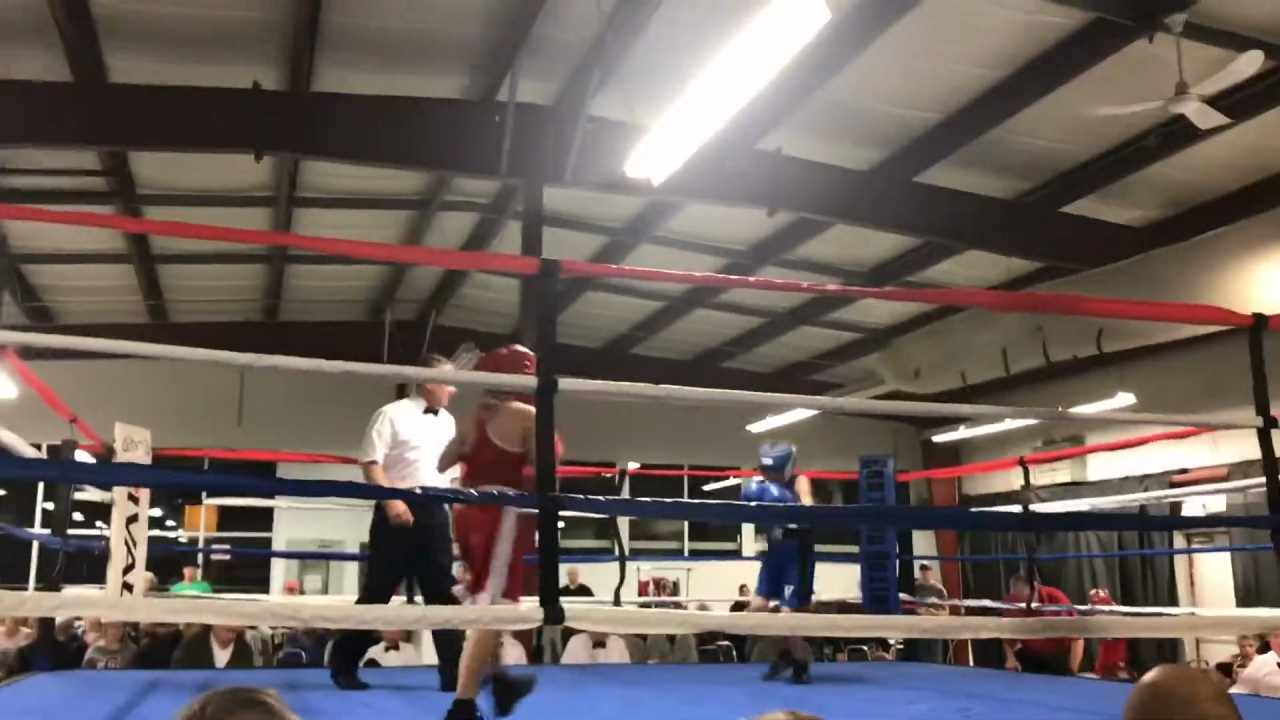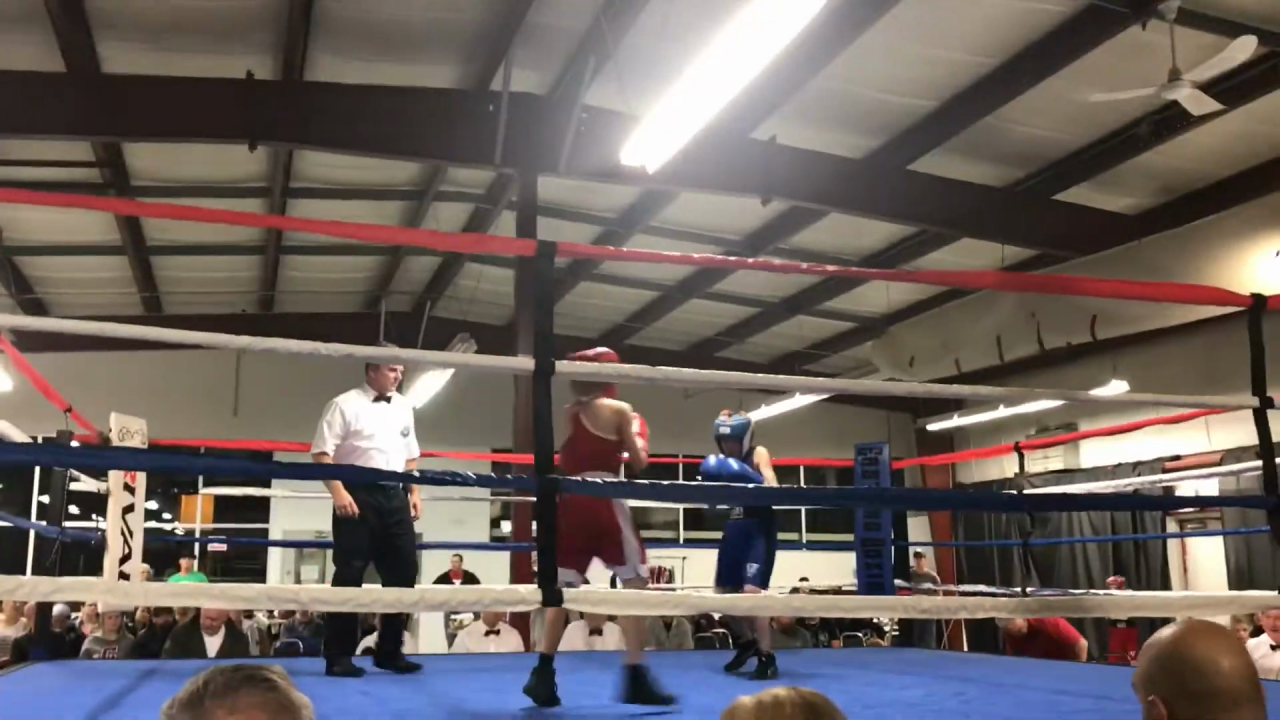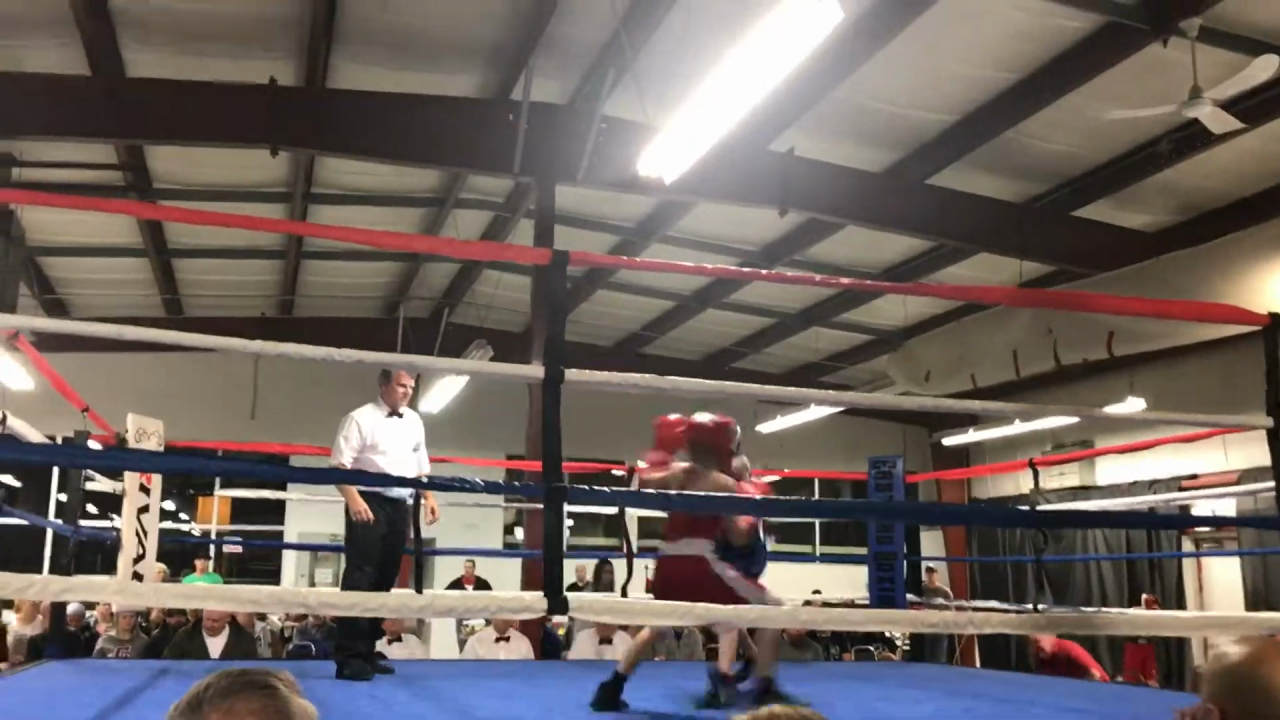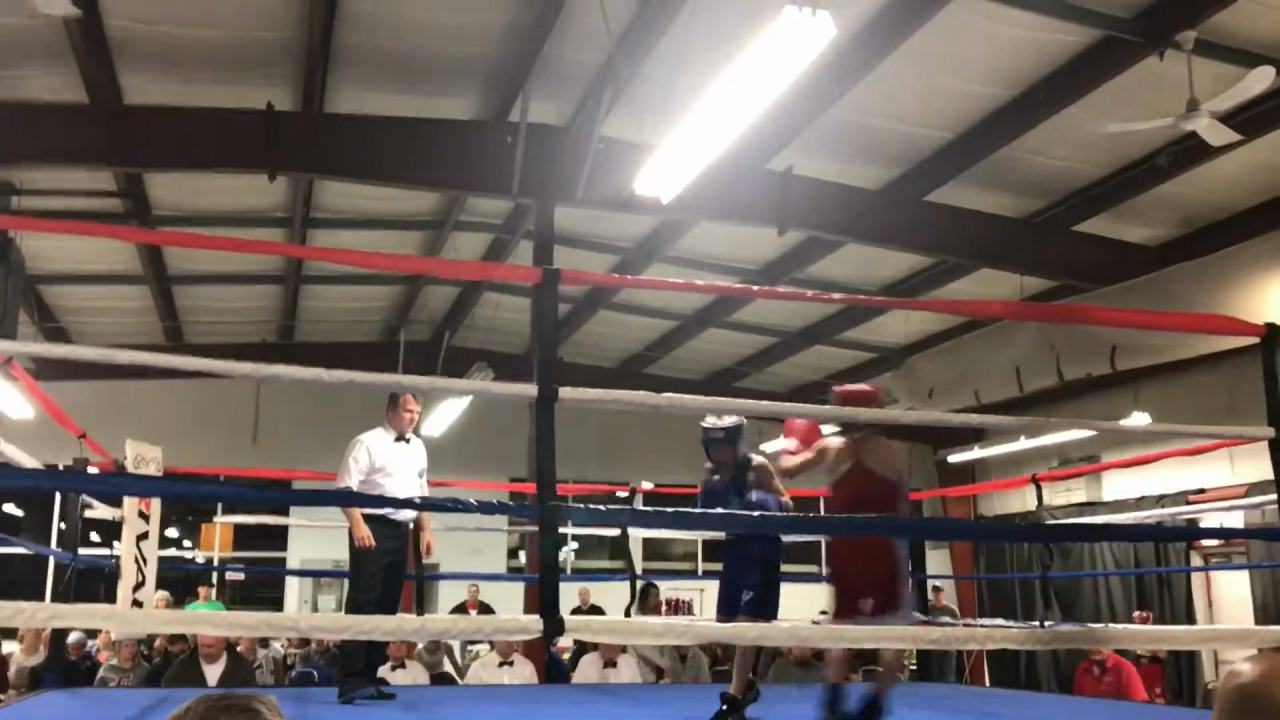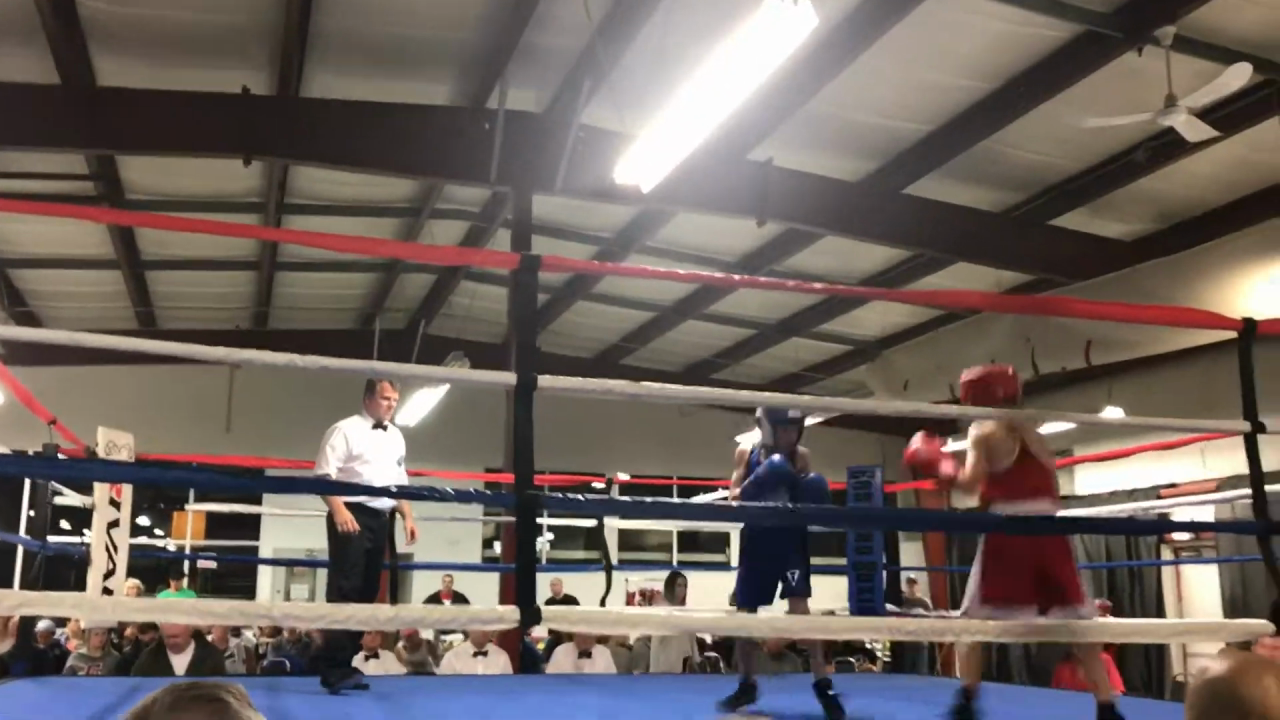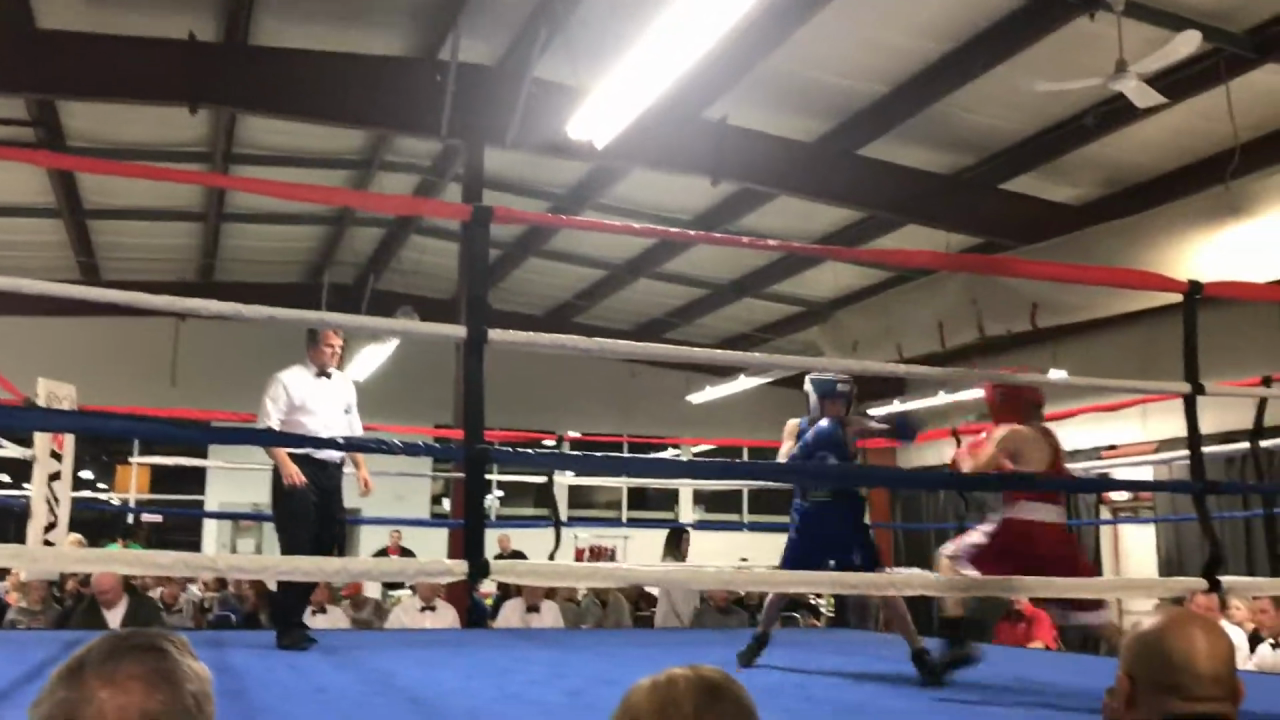
dt=0.4s
person 1, frame 1
left shoulder: (477, 415)
right shoulder: (526, 414)
left elbow: (443, 464)
right wrist: (552, 449)
left hip: (468, 512)
right hip: (499, 513)
left knee: (490, 605)
right knee: (494, 609)
left ankle: (501, 682)
person 1, frame 2
left shoulder: (567, 414)
right shoulder: (619, 410)
left elbow: (562, 462)
right elbow: (639, 462)
right wrist: (638, 439)
left hip: (567, 502)
right hip: (603, 501)
left knee: (564, 591)
right knee: (634, 584)
left ankle: (543, 671)
right ankle: (636, 677)
person 1, frame 3
left shoulder: (678, 473)
right shoulder: (724, 484)
left elbow: (643, 481)
right elbow: (738, 537)
right wrist: (751, 513)
left hip: (668, 563)
right hip: (698, 562)
left ankle: (611, 688)
right ankle: (766, 688)
person 1, frame 4
left shoulder: (831, 446)
right shoulder: (892, 452)
left elbow: (786, 469)
right elbow: (901, 509)
left wrist: (794, 445)
left hip: (843, 542)
right hip: (880, 543)
left knee: (844, 626)
person 1, frame 5
left shoulder: (985, 431)
right shoulder: (1033, 433)
left elbow: (971, 481)
left wrist: (938, 464)
left hip: (1007, 533)
right hip: (1047, 531)
left knee: (976, 621)
right knee: (1076, 625)
person 1, frame 6
left shoulder: (1010, 434)
right shoulder: (1045, 437)
left elbow: (972, 469)
left wrist: (966, 454)
left hip: (1020, 526)
right hip: (1055, 532)
left knee: (950, 557)
right knee: (1094, 612)
left ankle: (956, 641)
person 2, frame 1
left shoulder: (447, 421)
right shoulder: (393, 415)
right elbow: (370, 462)
right wrist: (390, 500)
left hip: (432, 510)
right hip: (399, 511)
left knee: (440, 590)
right knee: (379, 588)
left ankle: (454, 671)
right ankle: (344, 664)
person 2, frame 2
left shoulder: (403, 407)
right shoulder: (345, 405)
right elbow: (322, 453)
left wrist: (414, 492)
right wrist: (339, 492)
left hip: (393, 497)
right hip: (357, 495)
left knee: (402, 570)
right knee: (350, 575)
left ankle: (389, 650)
right ankle: (339, 656)
person 2, frame 3
left shoulder: (414, 422)
right shoulder: (361, 419)
left elbow: (420, 467)
right elbow: (339, 463)
left wrist: (428, 497)
right wrist: (353, 499)
left hip: (398, 507)
right hip: (369, 505)
left knee: (383, 583)
right knee: (359, 578)
left ankle: (365, 652)
right ankle: (349, 657)
person 2, frame 4
left shoulder: (418, 448)
right shoulder: (368, 442)
right elbow: (346, 487)
left wrist: (425, 530)
right wrist: (357, 524)
left hip: (400, 532)
right hip: (372, 529)
left knee: (387, 606)
right knee: (362, 600)
left ankle: (368, 678)
right ankle: (352, 679)
person 2, frame 5
left shoulder: (396, 437)
right shoulder: (345, 430)
right elbow: (324, 474)
left wrist: (407, 517)
right wrist: (338, 510)
left hip: (380, 520)
right hip: (351, 518)
left knee: (365, 595)
right knee: (344, 590)
left ankle: (342, 667)
right ankle: (335, 668)
person 2, frame 6
left shoulder: (345, 384)
right shoulder: (288, 380)
left elbow: (352, 433)
right elbow: (267, 427)
left wrist: (361, 467)
right wrist: (284, 464)
left hip: (330, 472)
right hip: (299, 470)
left knee: (325, 547)
right knee: (298, 547)
left ankle: (291, 618)
right ankle: (289, 627)
person 3, frame 1
left shoulder: (799, 482)
right shoulder: (764, 486)
left wrist: (786, 502)
right wrist: (753, 505)
left hip: (797, 553)
right hip: (775, 552)
left knee: (788, 612)
right knee: (757, 607)
left ankle: (801, 664)
right ankle: (787, 652)
person 3, frame 2
left shoulder: (758, 454)
right shoulder: (721, 463)
left elbow: (774, 490)
left wrist: (748, 477)
right wrist: (712, 484)
left hip: (759, 529)
right hip: (733, 531)
left knee: (751, 590)
right knee: (725, 593)
left ankle: (766, 658)
right ankle: (747, 642)
person 3, frame 3
left shoulder: (738, 465)
right shoulder: (710, 469)
left hip: (744, 545)
right hip: (725, 544)
left knee: (726, 602)
right knee: (720, 606)
left ankle: (724, 678)
right ankle: (752, 659)
person 3, frame 4
left shoulder: (757, 467)
right shoulder: (711, 473)
left elbow: (784, 501)
right elbow: (707, 511)
left wrist: (775, 509)
right wrist: (708, 499)
left hip: (761, 549)
right hip: (734, 550)
left knee: (746, 622)
right knee: (726, 622)
right ankle: (746, 684)
person 3, frame 5
left shoulder: (801, 458)
right shoulder: (746, 454)
left elbow: (808, 501)
right elbow: (734, 499)
left wrist: (812, 493)
right wrist: (757, 481)
left hip: (790, 539)
right hip: (756, 540)
left knee: (799, 608)
right knee: (743, 613)
left ankle: (823, 686)
right ankle: (747, 685)
person 3, frame 6
left shoulder: (849, 427)
right shoulder: (796, 427)
right wrist: (805, 449)
left hip: (845, 515)
right hip: (809, 516)
left ankle: (920, 654)
right ankle: (760, 638)
